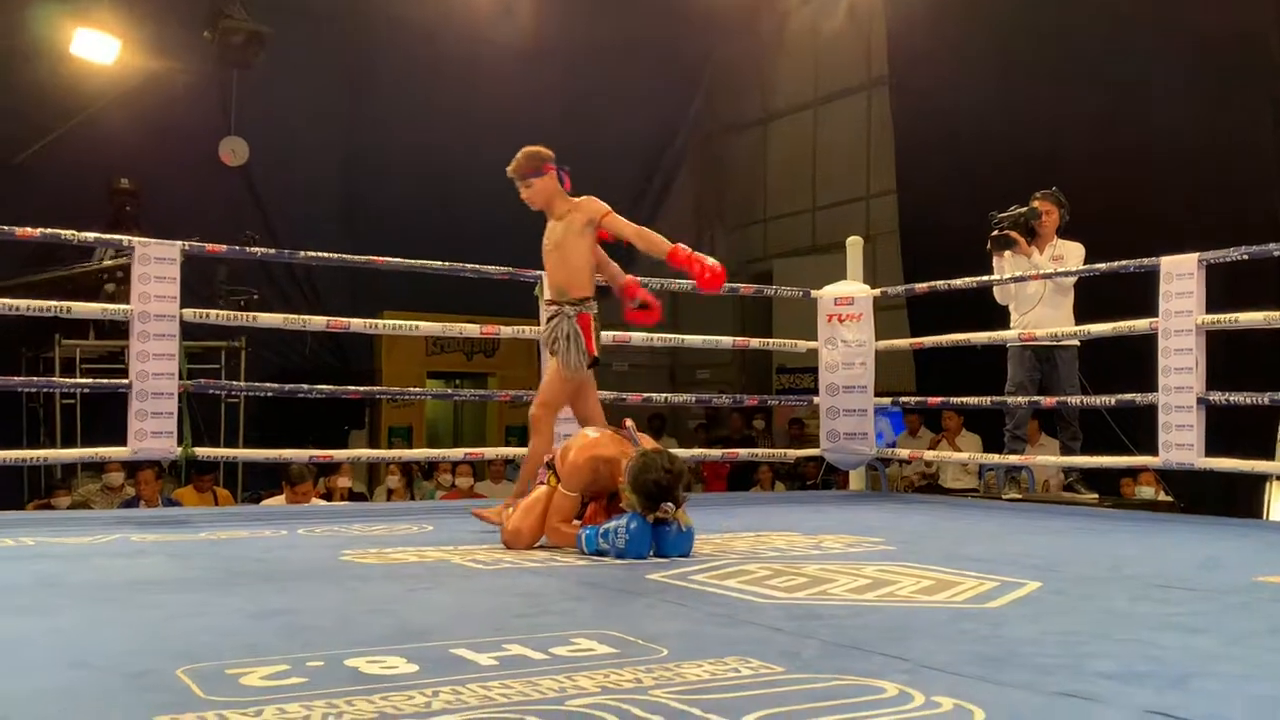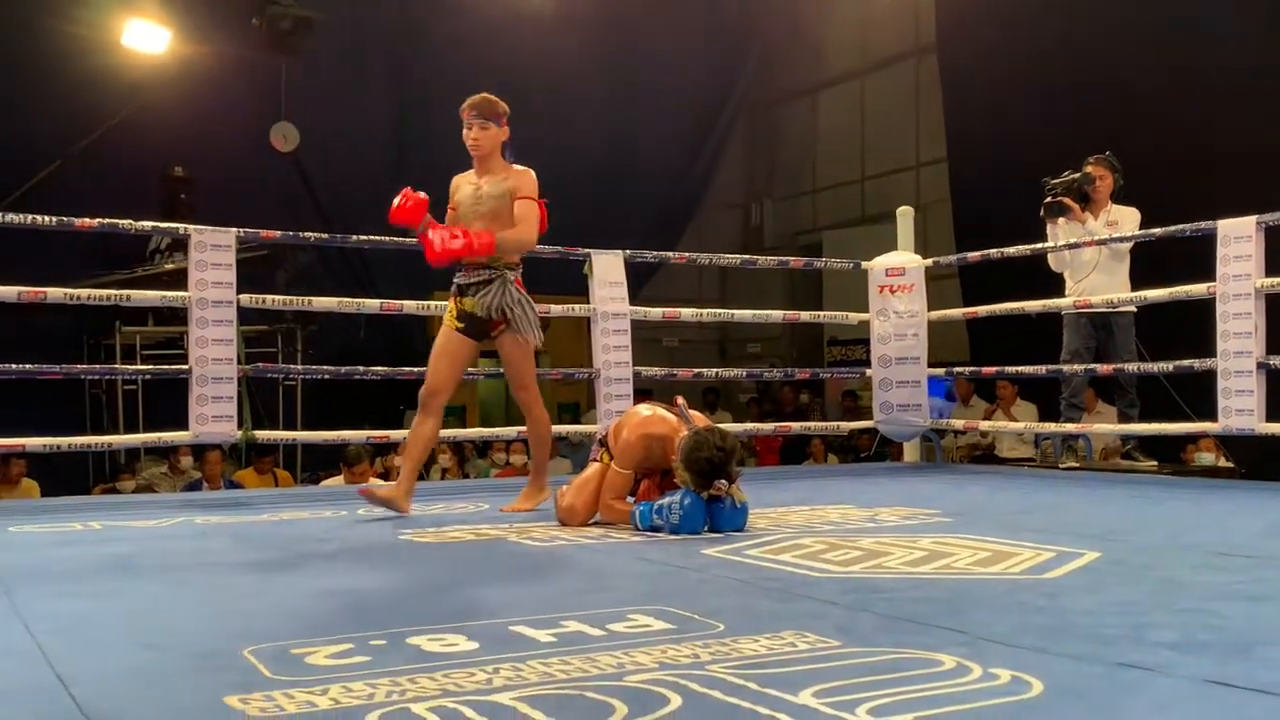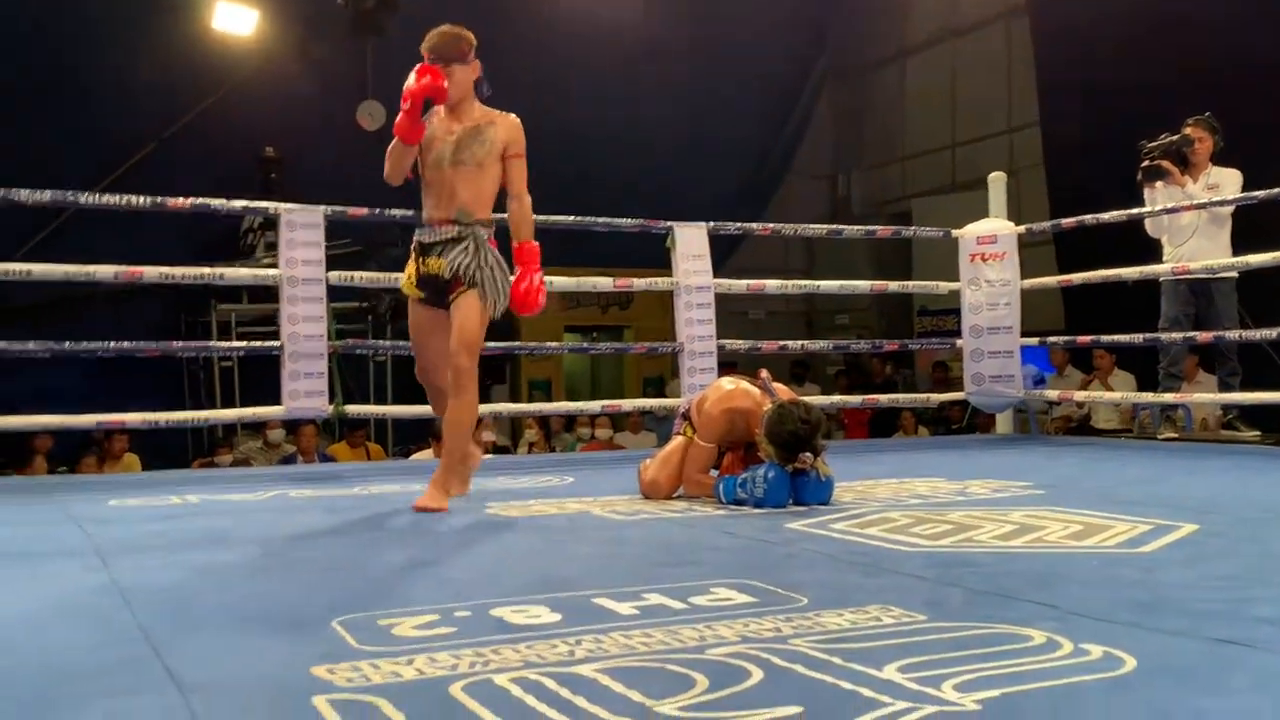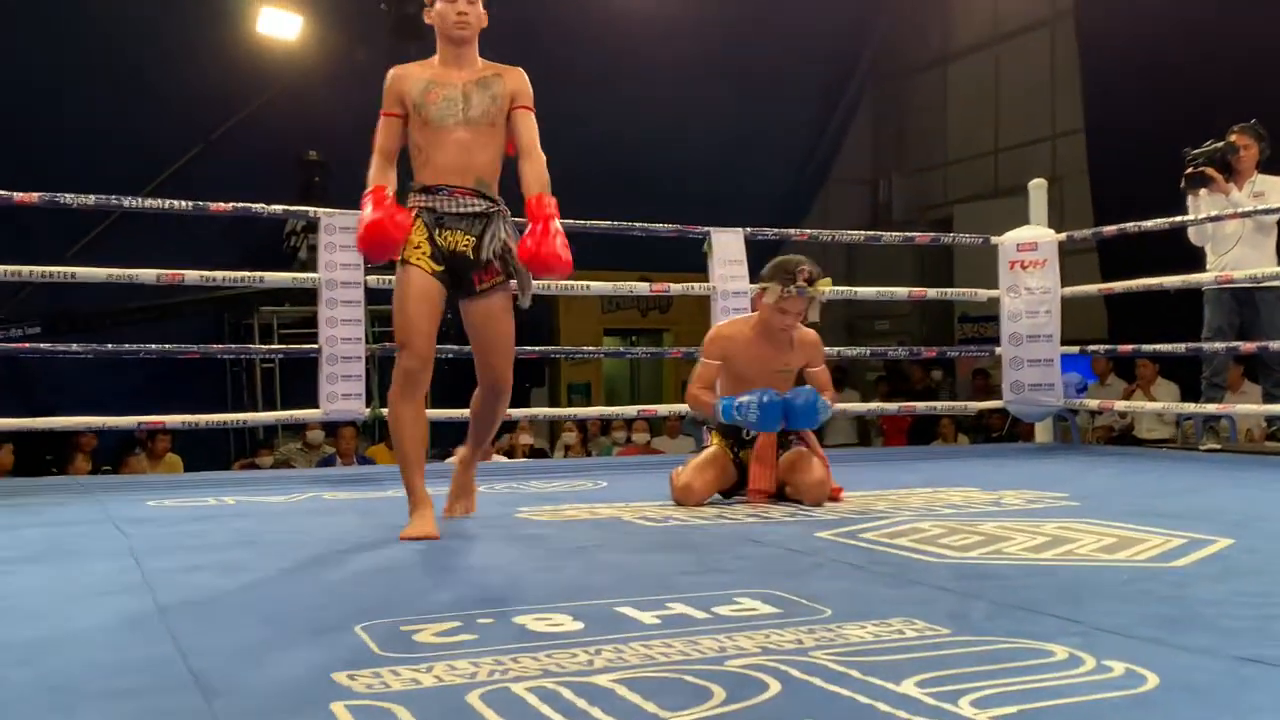
dt=0.7s
person 1, frame 1
left shoulder: (586, 209)
right shoulder: (552, 222)
left elbow: (636, 234)
left wrist: (683, 256)
right wrist: (631, 292)
left hip: (577, 323)
right hip: (559, 322)
left knee: (541, 415)
right knee: (590, 421)
left ankle: (514, 506)
person 1, frame 2
left shoulder: (521, 178)
right shoulder: (459, 183)
left elbow: (526, 237)
right elbow: (450, 241)
left wrist: (469, 242)
right wrist: (424, 225)
left hip: (504, 290)
right hip: (464, 294)
left knee: (525, 396)
right knee: (431, 395)
left ankle: (538, 484)
right ankle: (402, 488)
person 1, frame 3
left shoulder: (505, 126)
right shoulder: (424, 122)
left elbow: (518, 199)
right elbow: (393, 175)
left wrist: (528, 263)
right wrist: (412, 115)
left hip: (473, 251)
right hip: (425, 251)
left knee: (461, 369)
right knee: (430, 375)
left ankle: (443, 482)
right ankle: (465, 450)
person 1, frame 4
left shoulder: (511, 81)
right shoulder: (403, 79)
left elbow: (531, 154)
right elbow: (383, 158)
left wrist: (545, 221)
right wrist: (376, 207)
left hip: (487, 228)
right hip: (424, 226)
left knee: (497, 378)
right knee: (413, 366)
left ankle: (468, 461)
right ankle: (420, 505)
person 2, frame 1
left shoulder: (1073, 250)
right shoulder: (1014, 252)
left elbow: (1065, 281)
right elbow: (1003, 298)
left wrist: (1031, 255)
right wrist: (999, 258)
left hip: (1062, 342)
right hip: (1023, 342)
left knee: (1068, 411)
right knee: (1017, 410)
left ankle: (1072, 476)
right ankle: (1012, 477)
person 2, frame 2
left shoulder: (1128, 215)
right shoulder: (1068, 219)
left elbow: (1120, 246)
right elbow: (1058, 265)
left wrist: (1085, 220)
right wrist: (1053, 225)
left hip: (1117, 309)
right hip: (1078, 309)
left knee: (1126, 378)
right knee: (1073, 378)
left ankle: (1129, 444)
right ankle: (1069, 446)
person 2, frame 3
left shoulder: (1229, 177)
right shoulder: (1166, 183)
left elbow: (1222, 210)
right elbow: (1156, 230)
left wrist: (1184, 185)
right wrist: (1150, 189)
left hip: (1219, 275)
right hip: (1177, 275)
left knee: (1227, 346)
right knee: (1172, 347)
left ankle: (1231, 414)
right ankle: (1167, 416)
person 2, frame 4
right shoulder: (1209, 191)
right elbow: (1199, 239)
left wrist: (1228, 191)
right wrist: (1194, 197)
right hip: (1220, 285)
right knee: (1215, 358)
right ankle: (1209, 428)
person 3, frame 1
left shoulder: (658, 464)
right shoulder: (585, 461)
right elbow: (554, 528)
left wrist: (672, 517)
right wrist: (600, 539)
right hip: (561, 476)
right knee: (517, 536)
right ankle: (514, 512)
person 3, frame 2
left shoulder: (709, 437)
right shoulder: (638, 438)
right elbow: (608, 505)
left wrist: (729, 492)
right wrist: (653, 515)
right hip: (614, 453)
right knee: (572, 513)
right ankle: (566, 492)
person 3, frame 3
left shoulder: (795, 412)
right shoulder: (721, 411)
right elbow: (692, 479)
left wrist: (811, 474)
right wrist: (736, 488)
left hip: (744, 437)
right hip: (697, 426)
left knee: (783, 479)
right knee: (655, 487)
right ankle: (650, 465)
person 3, frame 4
left shoulder: (809, 342)
right shoulder: (725, 335)
left elbow: (826, 393)
right elbow: (695, 394)
left wrist: (817, 406)
right wrist: (733, 409)
left hip: (782, 437)
right hip: (731, 437)
left knee: (817, 489)
right knee: (686, 492)
left ankle: (772, 485)
right ankle: (733, 477)
